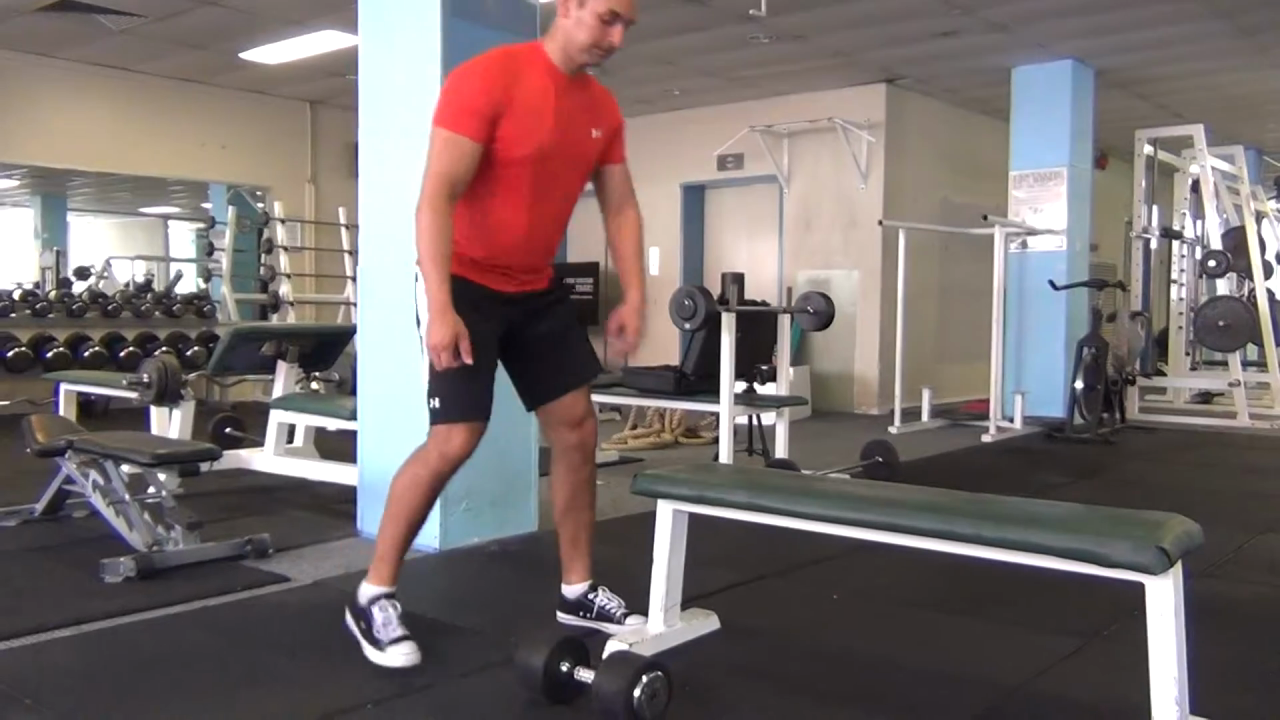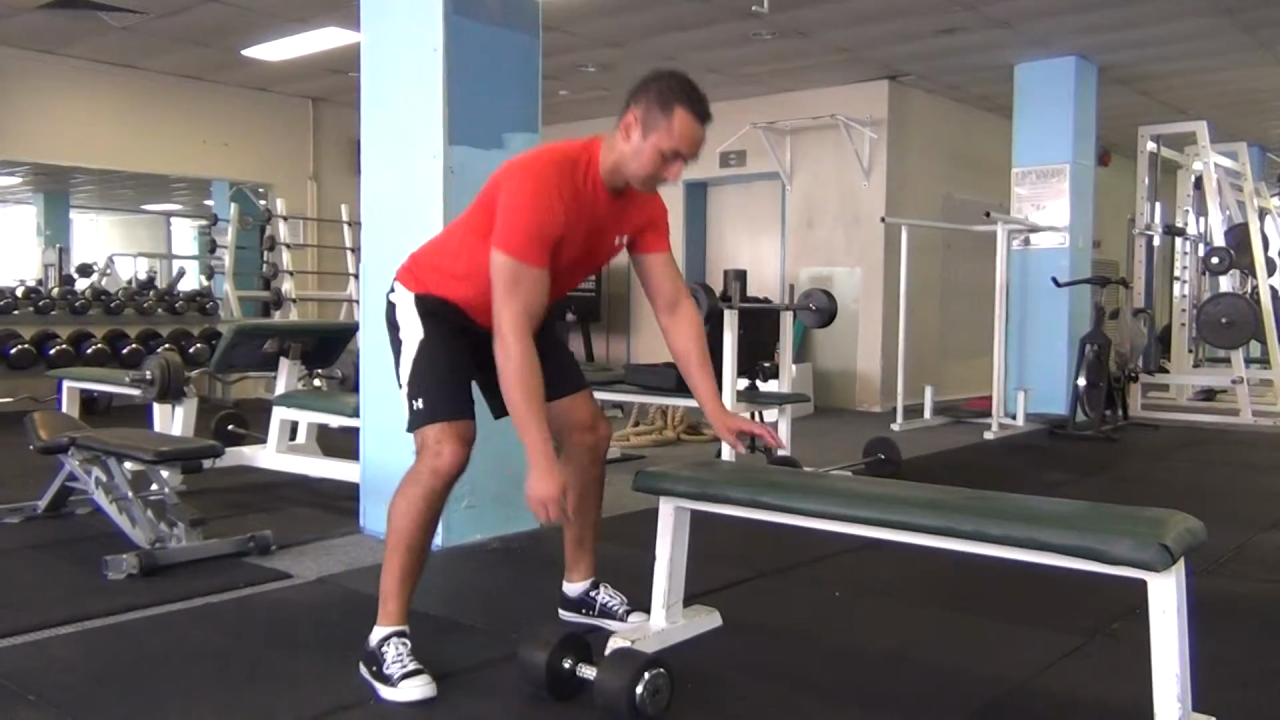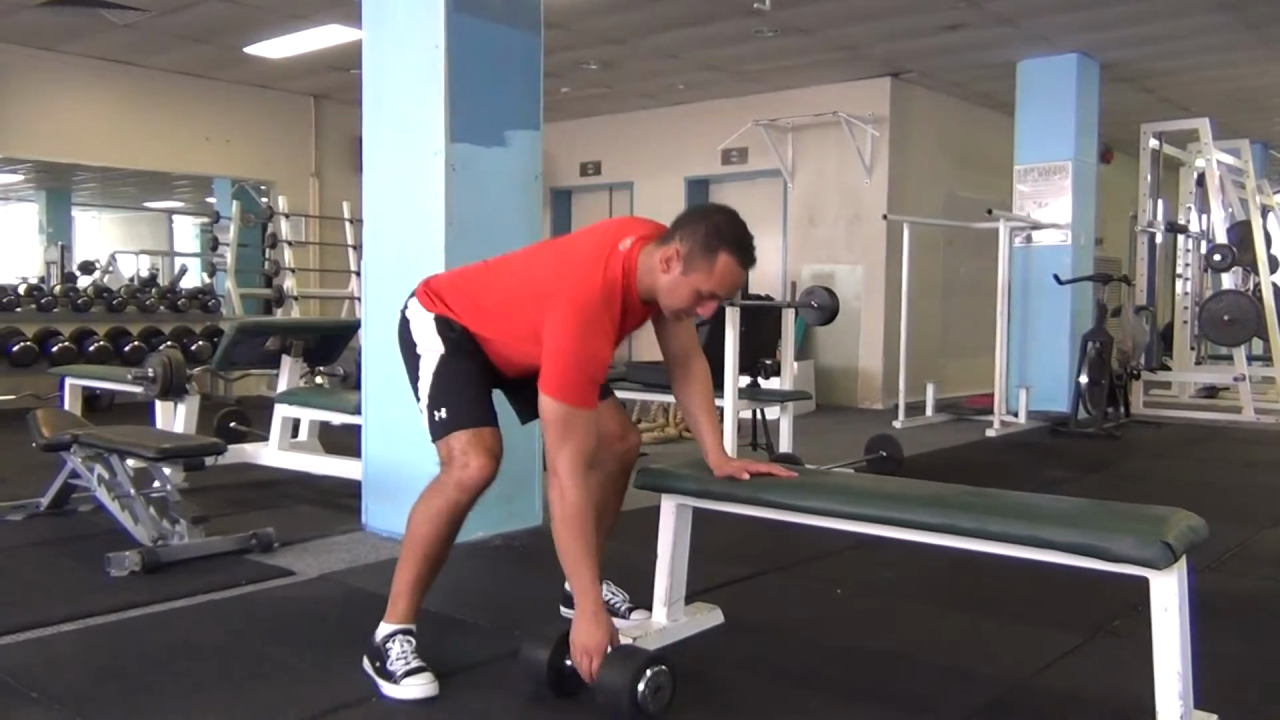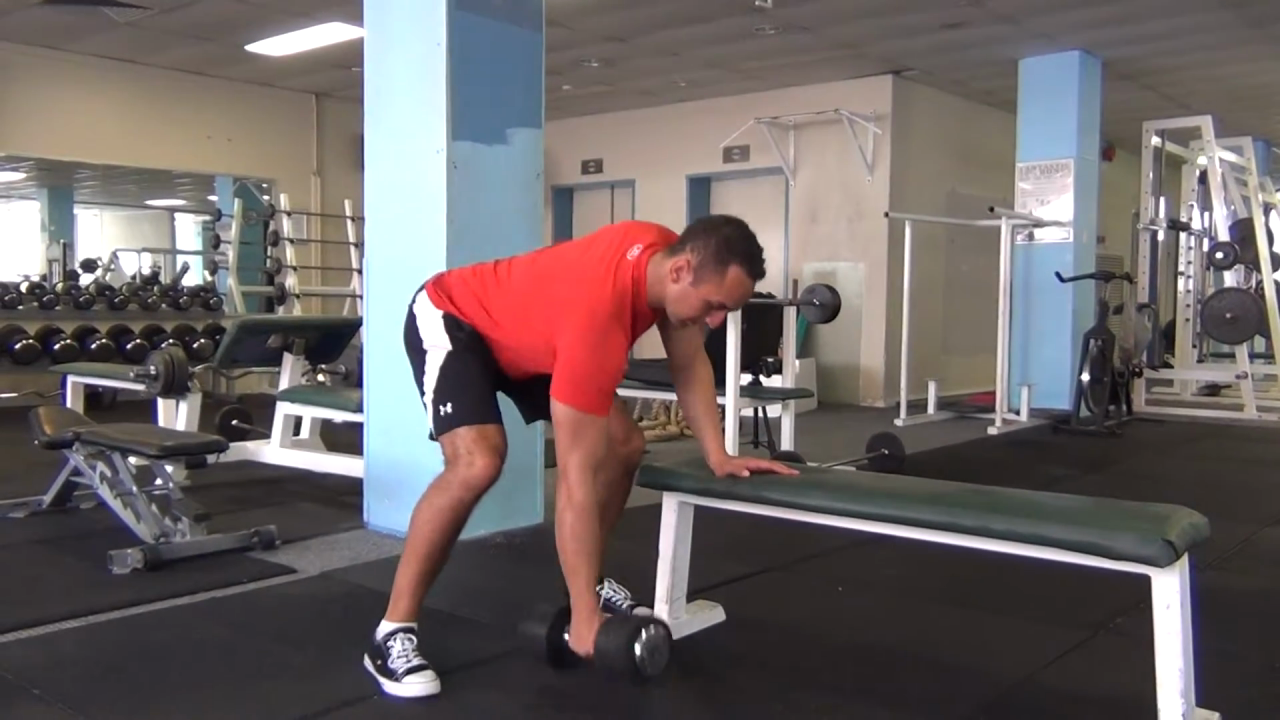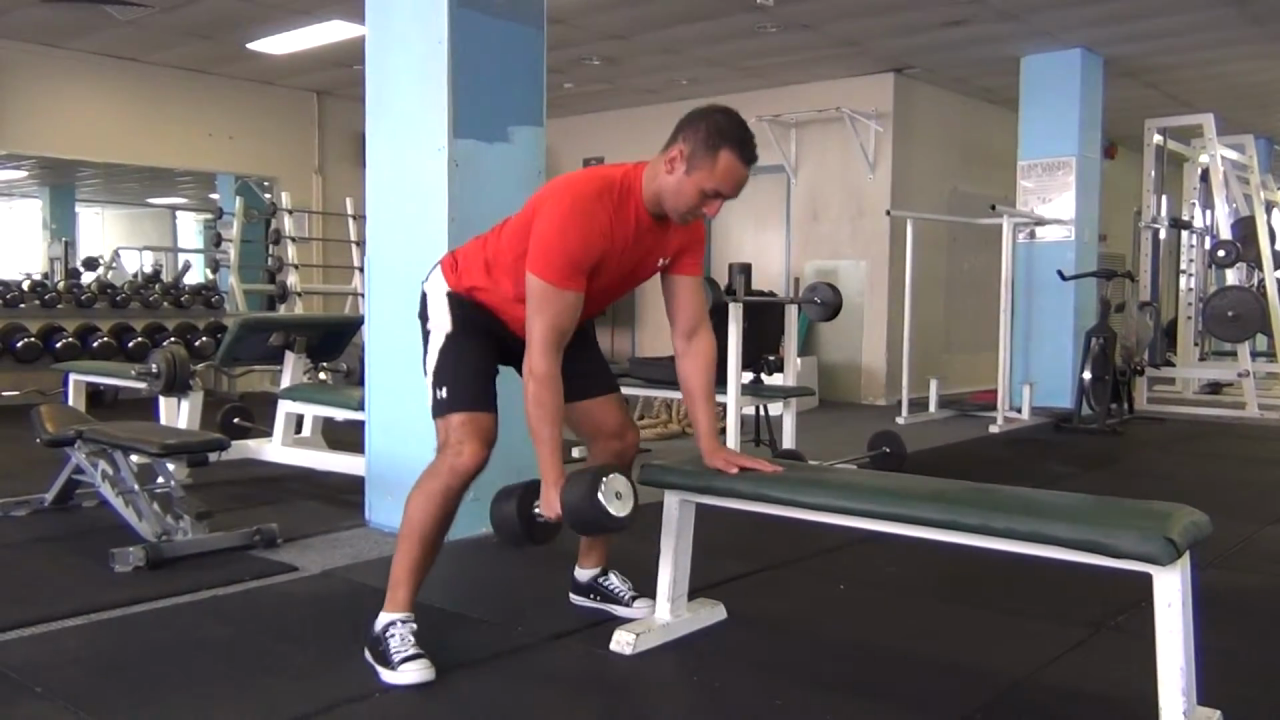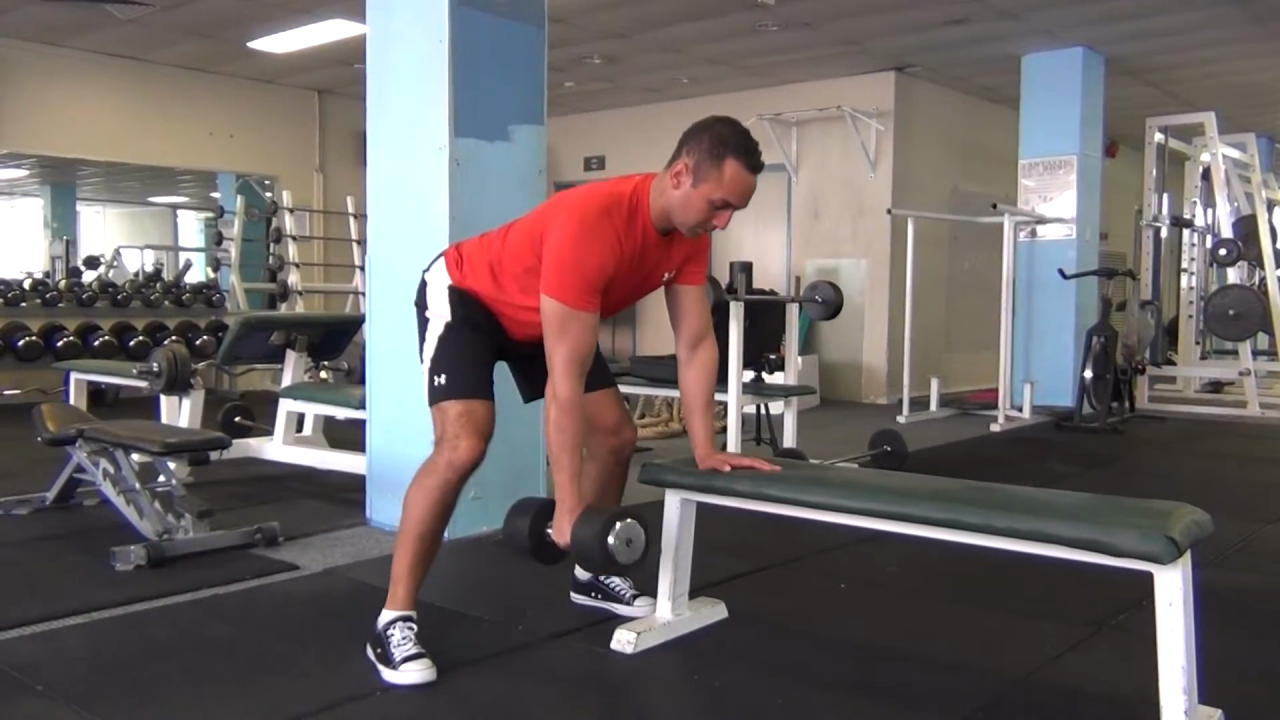
dt=0.4s
person 1, frame 1
left shoulder: (602, 108)
right shoulder: (488, 78)
left elbow: (620, 204)
right elbow: (437, 198)
left wrist: (632, 291)
right wrist: (440, 307)
left hip: (537, 290)
right hip: (467, 285)
left knee: (577, 431)
right knee: (454, 442)
left ankle: (578, 590)
right ankle: (375, 593)
person 1, frame 2
left shoulder: (642, 205)
right shoulder: (539, 183)
left elbow: (674, 306)
right elbow: (509, 328)
left wrist: (714, 408)
right wrist: (539, 462)
left hip: (518, 313)
right hip: (434, 301)
left knee: (589, 433)
right knee: (444, 454)
left ankle: (578, 589)
right ankle: (386, 634)
person 1, frame 3
left shoulder: (661, 262)
right shoulder: (584, 306)
left elbow: (686, 365)
right elbow: (565, 475)
left wrist: (717, 457)
right wrist: (593, 611)
left hip: (518, 333)
right hip: (445, 322)
left knee: (619, 442)
right knee: (473, 464)
left ankle: (579, 590)
right ankle: (392, 633)
person 1, frame 4
left shoulder: (667, 255)
right shoulder: (596, 318)
left elbow: (690, 364)
right elbow: (577, 480)
left wrist: (718, 456)
right wrist: (584, 617)
left hip: (523, 330)
right hip: (450, 321)
left knee: (624, 445)
right knee: (478, 463)
left ankle: (588, 581)
right ankle: (393, 632)
person 1, frame 5
left shoulder: (684, 221)
right shoulder: (580, 206)
left elbow: (692, 334)
right elbow: (542, 355)
left wrist: (711, 447)
right wrist: (552, 482)
left hip: (556, 307)
right hip: (466, 301)
left knee: (618, 440)
right knee: (467, 451)
left ankle: (590, 575)
right ankle: (393, 621)
person 1, frame 6
left shoulder: (689, 235)
right shoulder: (589, 224)
left elbow: (695, 343)
right elbow: (565, 378)
left wrist: (706, 450)
right wrist: (567, 507)
left hip: (549, 314)
right hip: (464, 295)
left knee: (615, 436)
right knee: (463, 446)
left ankle: (590, 575)
right ankle: (395, 619)
